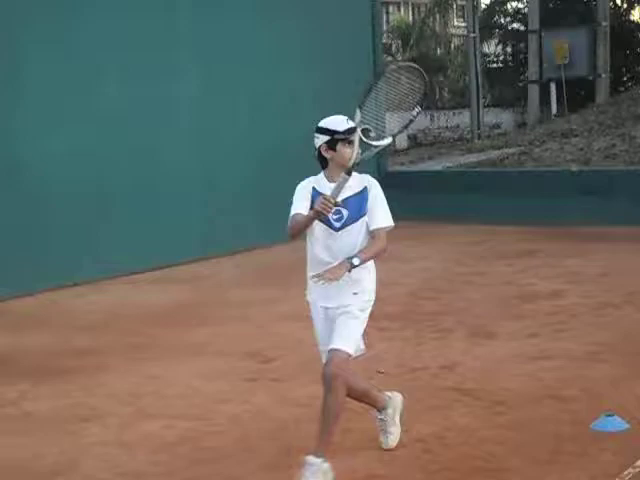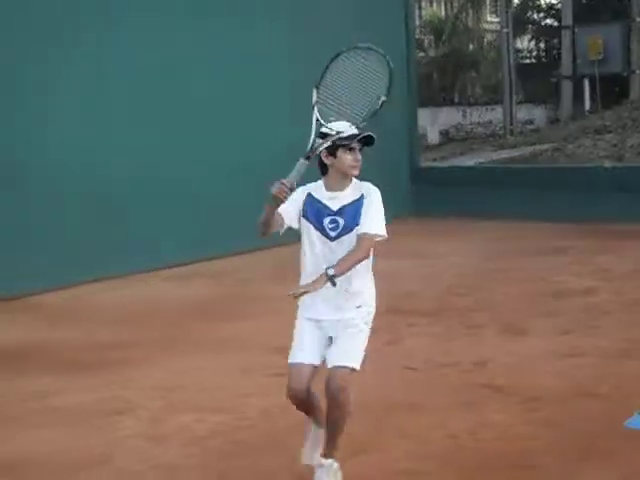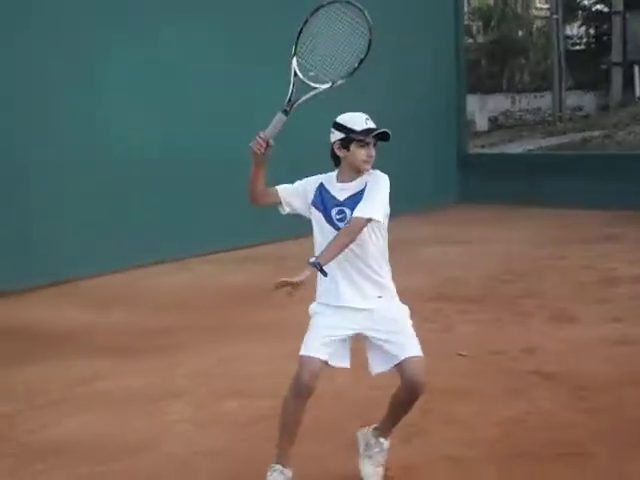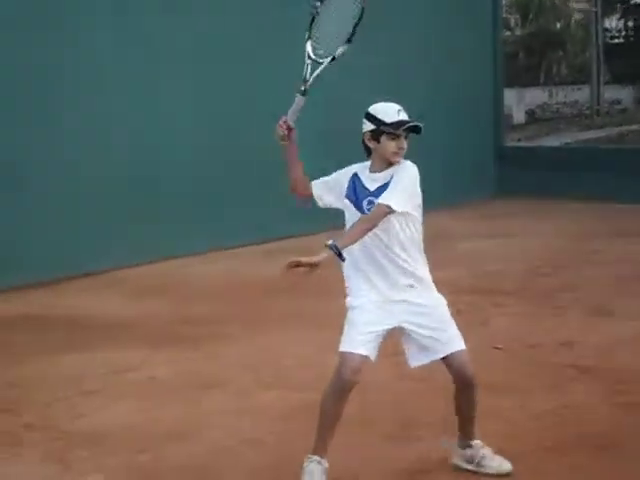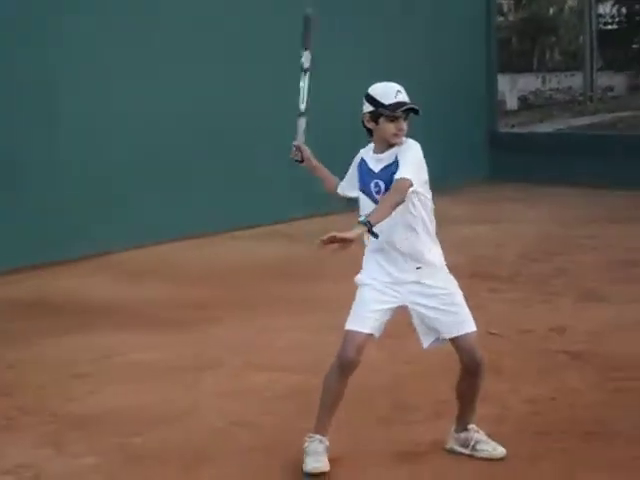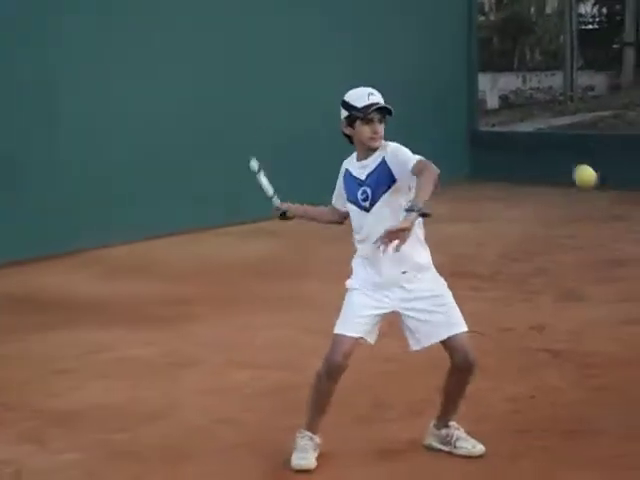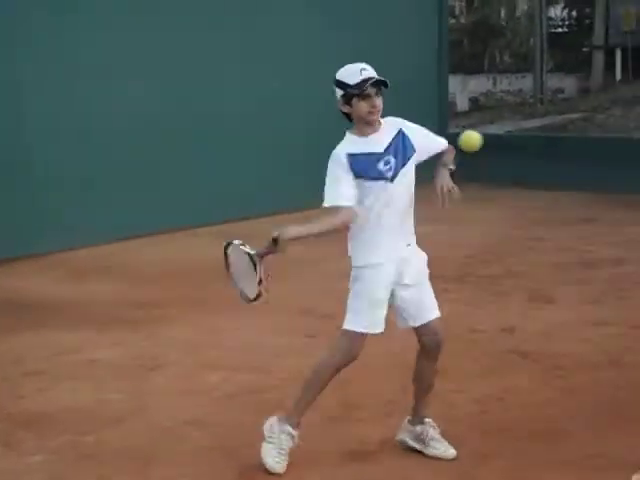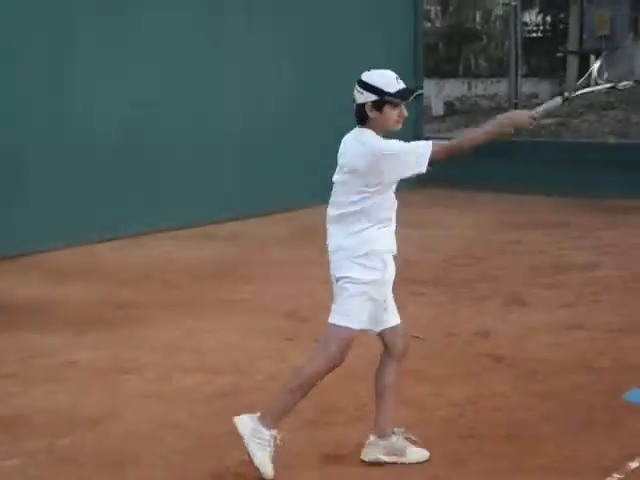
dt=0.2s
person 1, frame 1
left shoulder: (369, 187)
right shoulder: (308, 189)
left elbow: (380, 240)
right elbow: (293, 232)
left wrist: (347, 265)
right wrist: (313, 213)
left hip: (355, 295)
right hip: (321, 296)
left knee: (335, 371)
right knee: (341, 379)
right ankle: (385, 405)
person 1, frame 2
left shoulder: (369, 194)
right shoulder: (305, 197)
left elbow: (365, 248)
right elbow: (267, 229)
left wrist: (327, 278)
right wrist: (274, 203)
left hip: (353, 308)
right hip: (314, 310)
left knee: (337, 386)
right knee: (297, 389)
right ankle: (320, 424)
person 1, frame 3
left shoulder: (377, 182)
right shoulder: (314, 188)
left elbow: (351, 231)
right elbow: (259, 198)
left wrist: (313, 268)
right wrist: (259, 162)
left hip: (380, 301)
right hip: (334, 304)
left knee: (416, 380)
right knee: (304, 381)
left ankle: (375, 438)
person 1, frame 4
left shoulder: (406, 172)
right shoulder: (350, 177)
left elbow: (374, 218)
right elbow: (303, 191)
left wrist: (329, 252)
right wrist: (291, 148)
left hip: (417, 293)
right hip: (369, 296)
left knee: (464, 374)
right knee: (345, 377)
left ankle: (467, 447)
person 1, frame 5
left shoulder: (409, 150)
right shoulder: (362, 160)
left elbow: (400, 193)
right elbow: (346, 191)
left wrist: (362, 229)
right wrist: (310, 160)
left hip: (428, 273)
right hip: (380, 275)
left knee: (473, 357)
right knee: (348, 355)
left ankle: (463, 432)
right ankle: (318, 438)
person 1, frame 6
left shoulder: (395, 155)
right shoulder: (348, 172)
left elbow: (428, 172)
left wrist: (411, 214)
right wrist: (294, 210)
left hip: (418, 276)
right hip: (371, 280)
left knee: (464, 357)
right knee: (335, 361)
left ankle: (442, 429)
right ankle: (309, 435)
person 1, frame 7
left shoulder: (402, 130)
right shoulder: (344, 156)
left elbow: (445, 150)
right elbow: (341, 218)
left wrist: (443, 176)
right wrist: (295, 232)
left hip: (405, 255)
right hip: (374, 260)
left knee: (432, 342)
right knee: (346, 351)
left ankle: (418, 425)
right ankle: (285, 427)
person 1, frame 8
left shoulder: (354, 141)
right shoulder: (381, 150)
right elbow: (445, 149)
right wrist: (504, 121)
left hip: (368, 259)
right hip: (363, 264)
left knee: (396, 347)
right knee: (333, 352)
left ankle: (383, 438)
right ankle: (264, 425)
